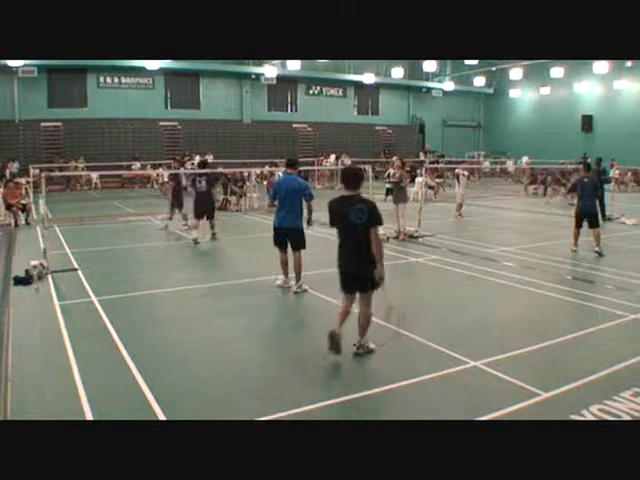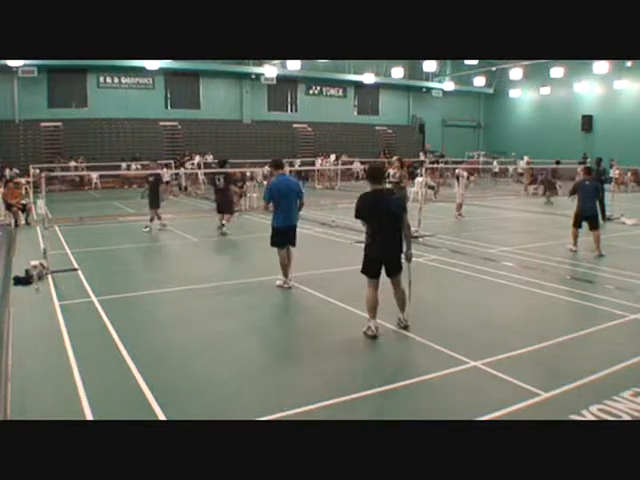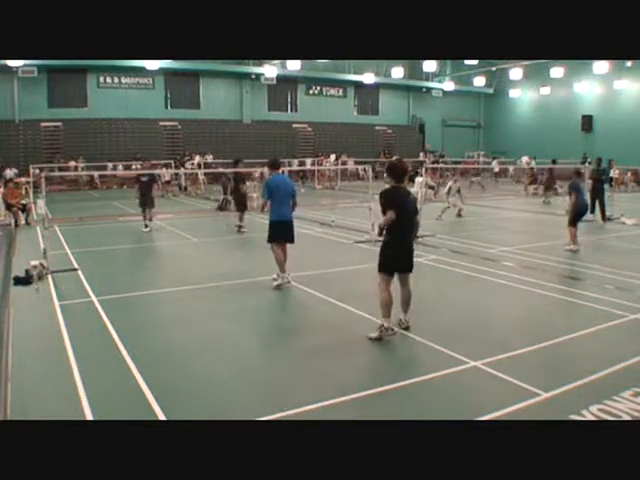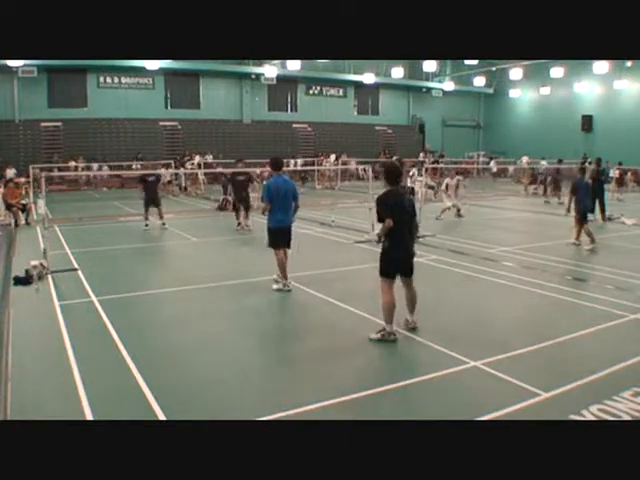
dt=0.7s
person 1, frame 1
left shoulder: (334, 205)
right shoulder: (368, 206)
right elbow: (375, 239)
right wrist: (380, 266)
left hip: (345, 261)
right hip: (365, 262)
left knee: (347, 300)
right knee: (365, 302)
left ankle: (336, 329)
right ankle: (361, 343)
person 1, frame 2
left shoulder: (364, 199)
right shoulder: (398, 198)
left elbow: (365, 223)
right elbow: (406, 226)
right wrist: (408, 248)
left hip: (373, 248)
right hip: (394, 248)
left knee: (372, 287)
right knee: (397, 284)
left ankle: (372, 325)
right ankle: (403, 318)
person 1, frame 3
left shoulder: (387, 193)
right shoulder: (410, 195)
left elbow: (391, 216)
right elbow: (416, 222)
left wrist: (381, 226)
left hip: (392, 245)
right hip: (407, 245)
left knee: (383, 285)
right knee: (405, 282)
left ankle: (386, 326)
right ankle: (404, 319)
person 1, frame 4
left shoulder: (383, 199)
right shoulder: (407, 197)
left elbow: (388, 223)
right elbow: (415, 224)
left wrist: (380, 234)
left hip: (392, 249)
right hip: (407, 248)
left knee: (387, 288)
right knee: (408, 284)
left ankle: (388, 330)
right ankle: (411, 319)
person 2, frame 1
left shoulder: (277, 183)
right shoulder: (302, 184)
left elbow: (271, 203)
right elbow: (309, 205)
right wrist: (309, 218)
left hip: (280, 223)
right hip: (296, 223)
left knee: (282, 252)
right knee: (297, 253)
left ankle: (286, 280)
right ankle: (298, 284)
person 2, frame 2
left shoulder: (272, 184)
right shoulder: (295, 182)
left elbow: (266, 206)
right elbow: (302, 202)
left wrist: (267, 202)
left hip: (279, 222)
right hip: (292, 221)
left knee: (281, 250)
right knee: (288, 248)
left ankle: (286, 280)
right ankle: (287, 275)
person 2, frame 3
left shoulder: (270, 181)
right shoulder: (288, 180)
left elbow: (266, 201)
right elbow: (294, 202)
left wrist: (262, 209)
left hip: (276, 218)
right hip: (288, 218)
left knee: (275, 246)
right knee: (283, 245)
left ankle: (284, 275)
right ankle: (282, 273)
person 2, frame 4
left shoulder: (270, 184)
right shoulder: (290, 183)
left elbow: (266, 206)
right elbow: (296, 204)
left wrist: (263, 212)
left hip: (275, 222)
right hip: (287, 221)
left knee: (279, 252)
right knee: (283, 250)
left ankle: (285, 282)
right ankle: (281, 275)
